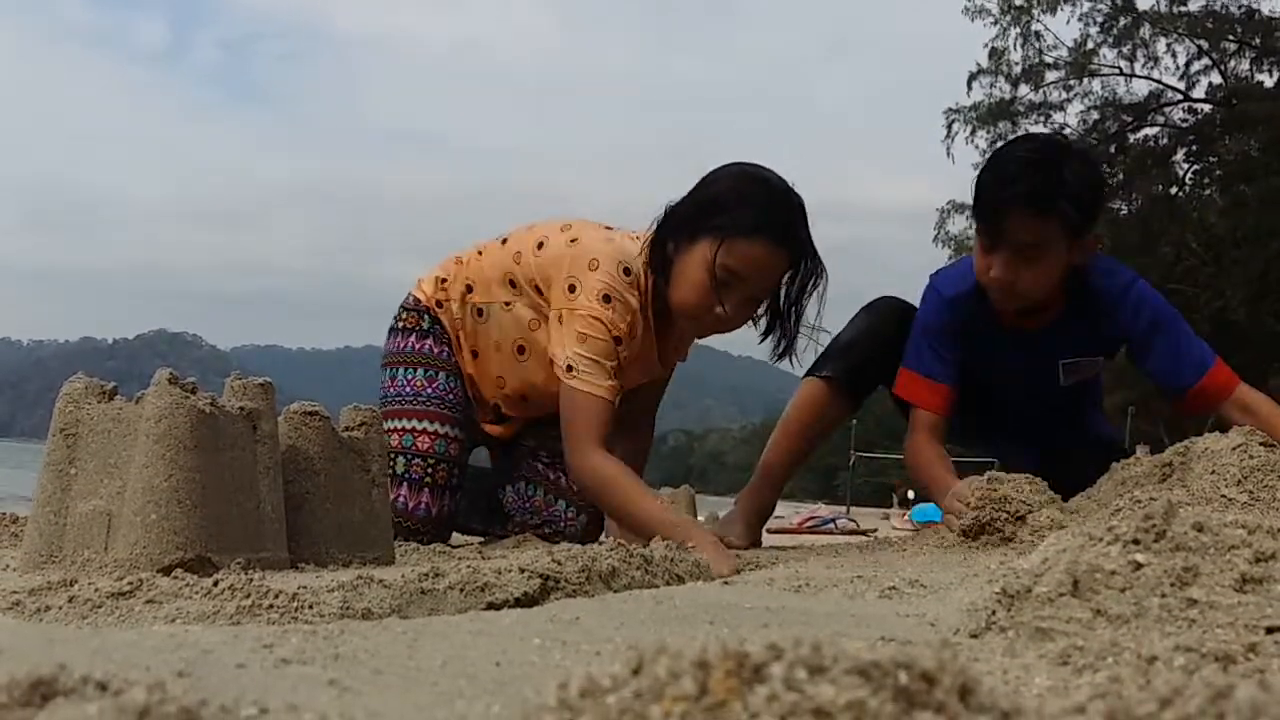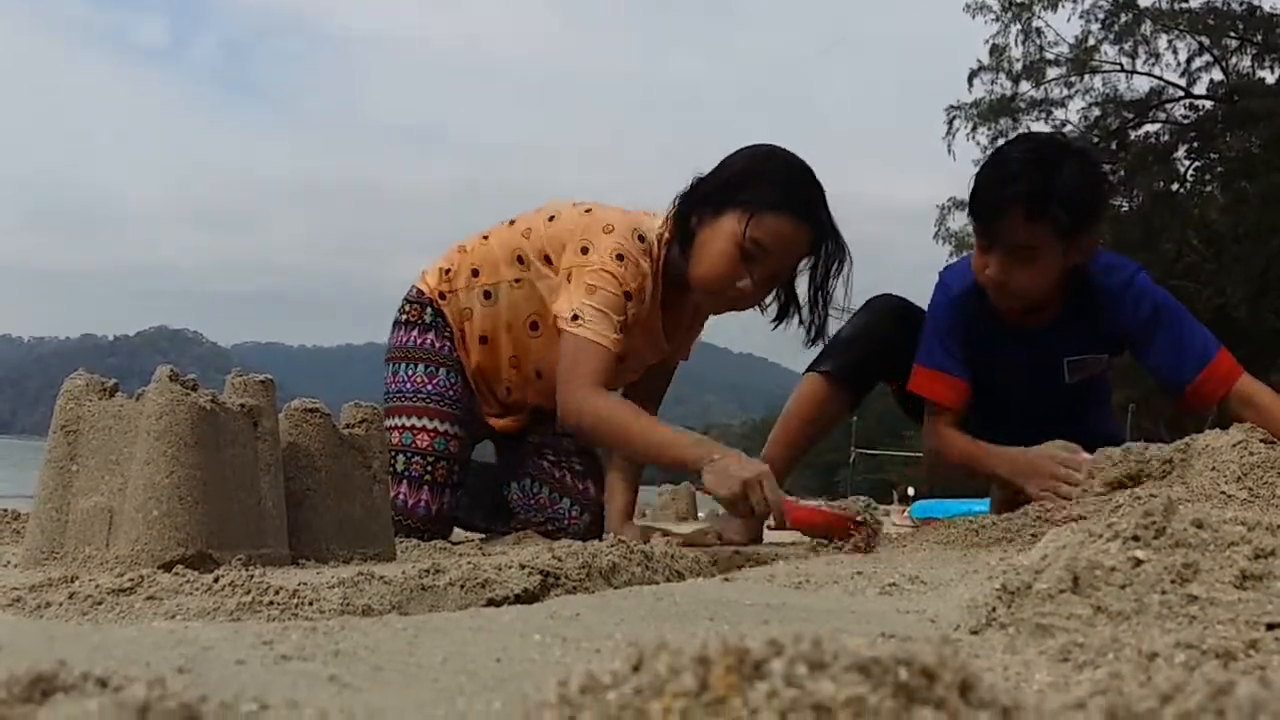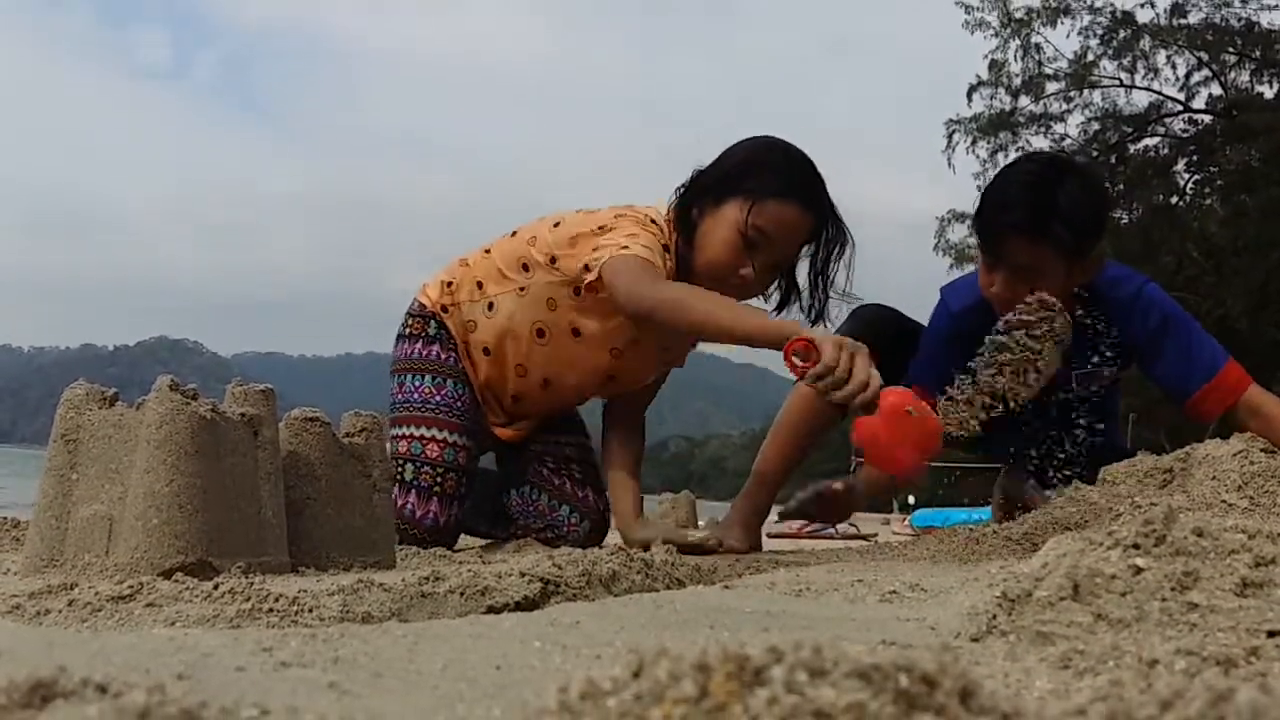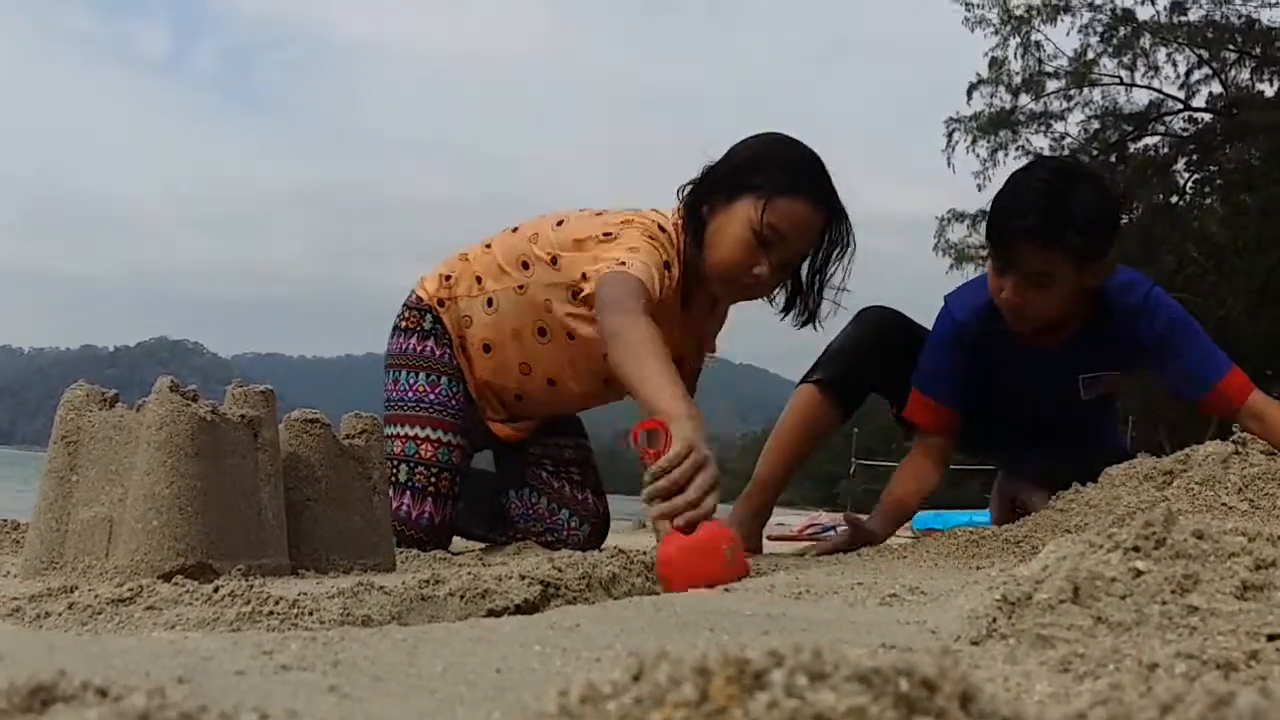
dt=0.2s
person 1, frame 1
left shoulder: (1118, 297)
right shoulder: (950, 292)
right elbow: (921, 437)
right wrist: (955, 497)
left hip: (1070, 445)
right hip: (963, 418)
right knee: (884, 321)
right ankle: (750, 509)
person 1, frame 2
left shoulder: (1121, 291)
right shoulder: (958, 292)
right elbow: (939, 435)
right wrist: (1021, 463)
left hip: (1073, 444)
right hip: (979, 424)
right knee: (885, 320)
left ankle: (1026, 498)
person 1, frame 3
left shoulder: (1131, 304)
right shoulder: (961, 309)
right wrist: (855, 492)
left hip: (1076, 453)
right hip: (983, 423)
right knee: (873, 329)
left ankle: (1035, 501)
right ankle: (745, 515)
person 1, frame 4
left shoulder: (1137, 311)
right shoulder: (967, 316)
right elbow: (929, 450)
right wrist: (872, 529)
left hip: (1077, 452)
right hip: (986, 424)
right knee: (876, 333)
left ankle: (1033, 499)
right ankle: (746, 518)
person 2, frame 1
left shoulder: (682, 309)
right shoulder: (606, 285)
left elbow: (631, 429)
right elbow: (585, 457)
left wrist: (635, 525)
right wrist: (699, 543)
left knee: (571, 526)
right knee: (411, 522)
left ankle: (454, 496)
person 2, frame 2
left shoulder: (692, 296)
right shoulder: (620, 253)
left elbow: (635, 414)
right elbow: (581, 403)
left wrist: (619, 522)
right wrist: (708, 456)
left knee: (573, 522)
right knee: (414, 519)
left ankle: (457, 486)
person 2, frame 3
left shoulder: (693, 300)
right shoulder: (636, 239)
left elbow: (627, 413)
right elbow: (643, 297)
left wrist: (629, 518)
right wrist: (800, 338)
right hip: (449, 337)
left knee: (575, 532)
right knee: (421, 529)
left ankle: (462, 494)
person 2, frame 4
left shoulder: (707, 301)
right shoulder: (642, 244)
left elbow: (658, 399)
right elbow: (621, 323)
left wrist: (680, 504)
right wrist: (686, 433)
right hip: (445, 332)
left knee: (575, 534)
right knee: (415, 531)
left ankle: (461, 491)
